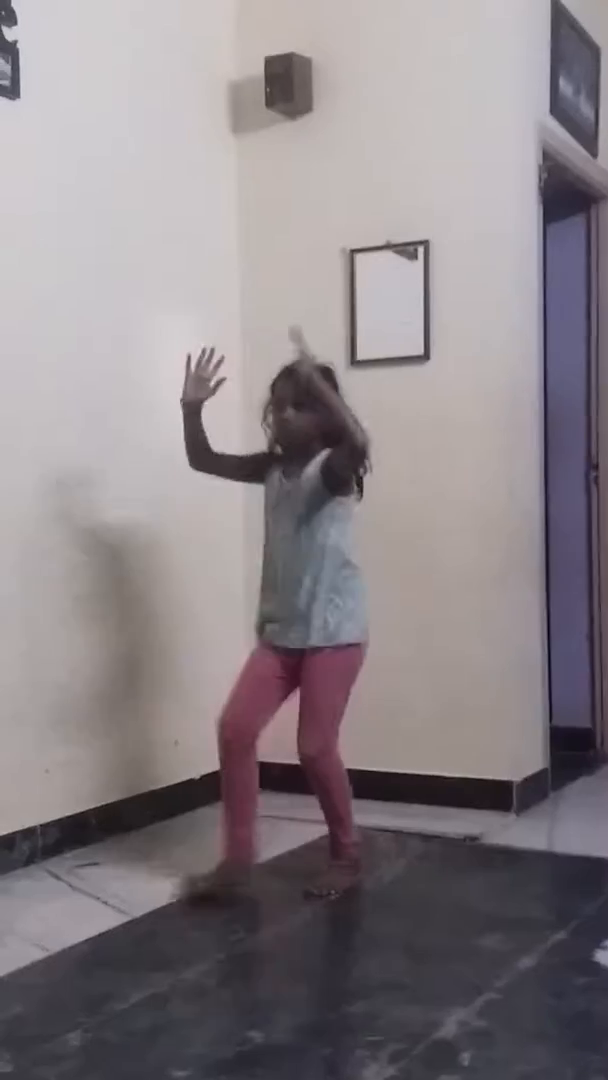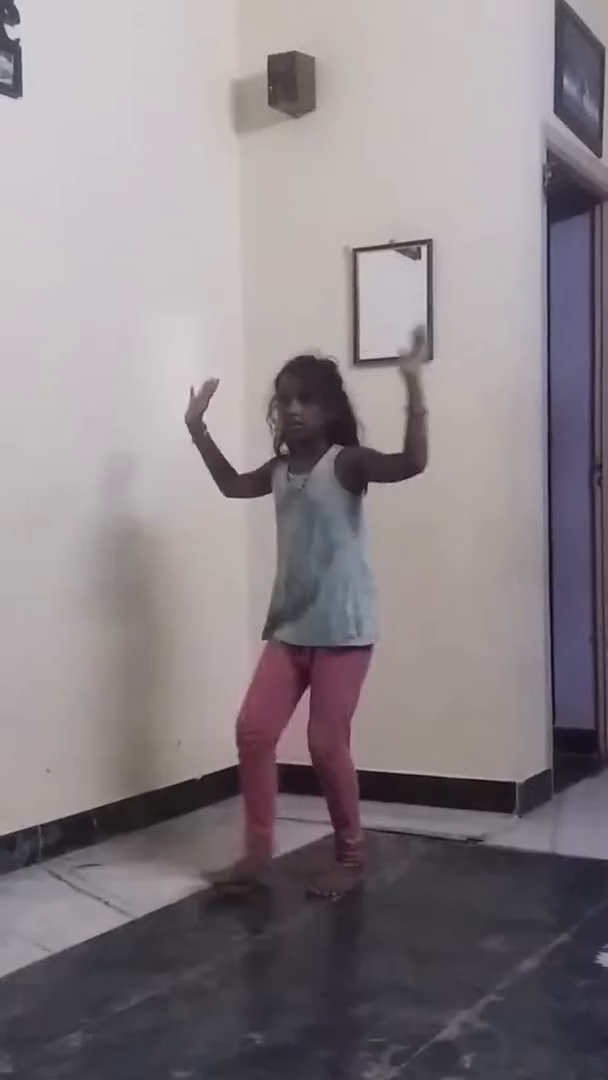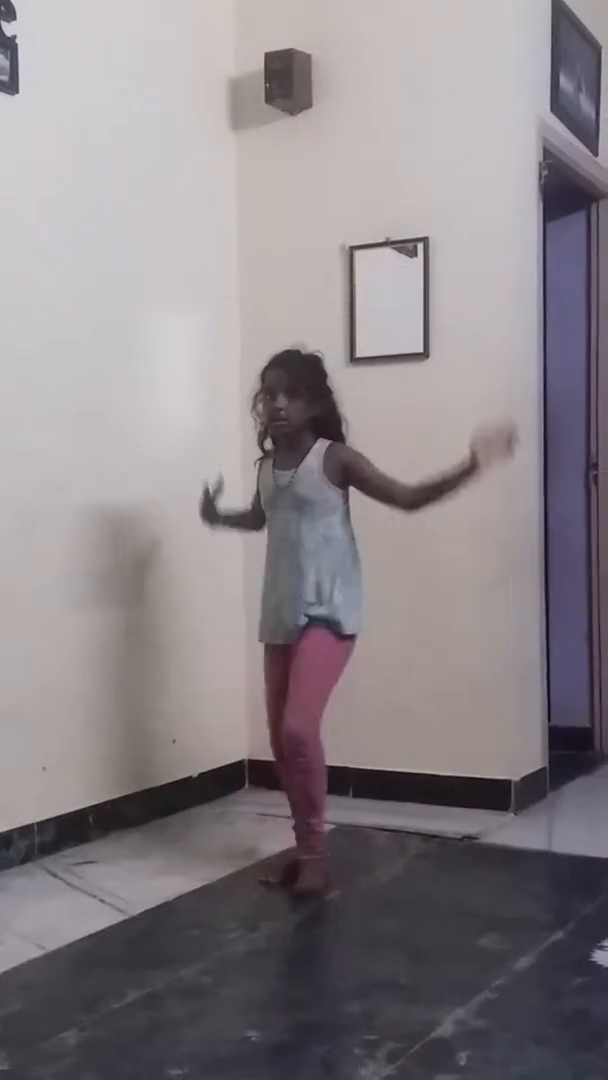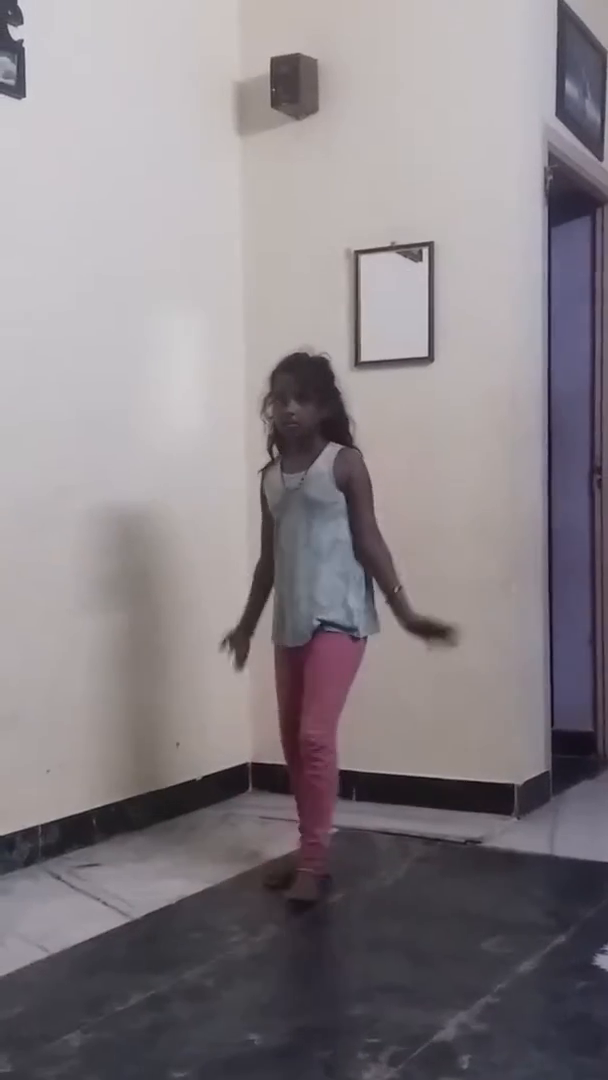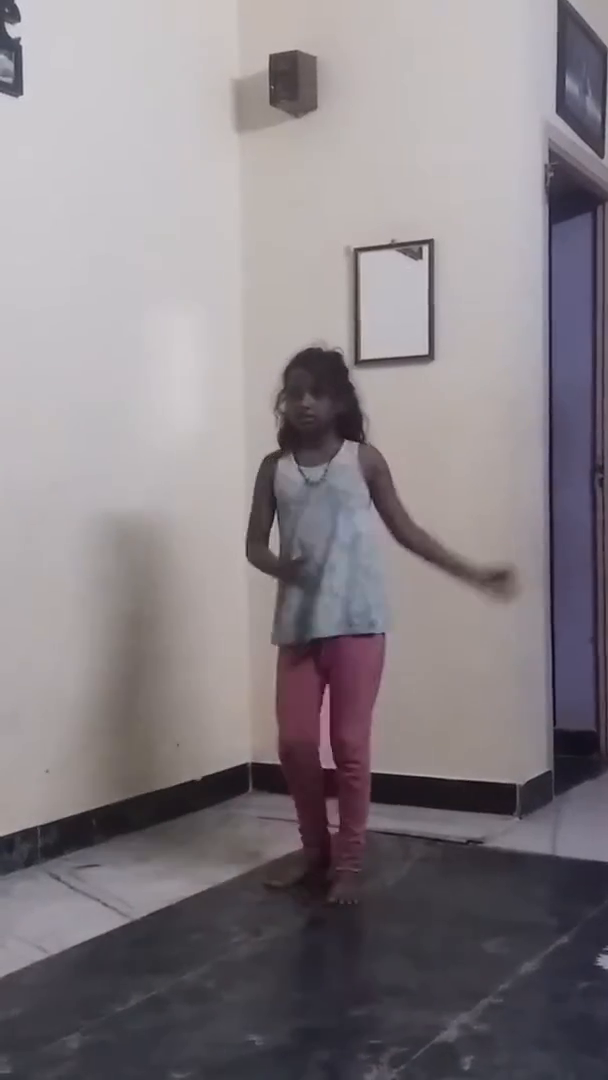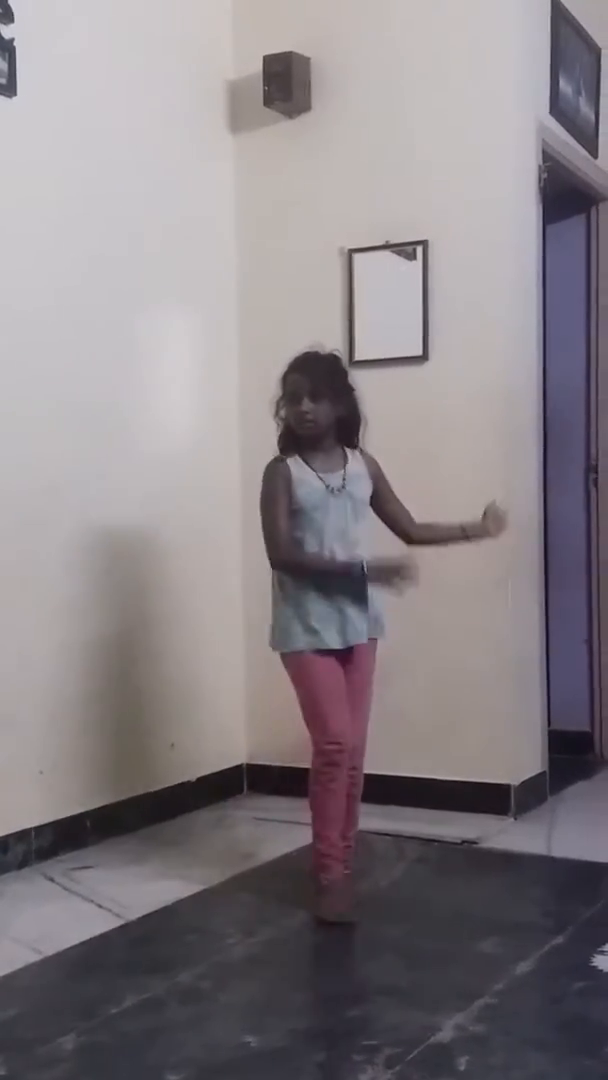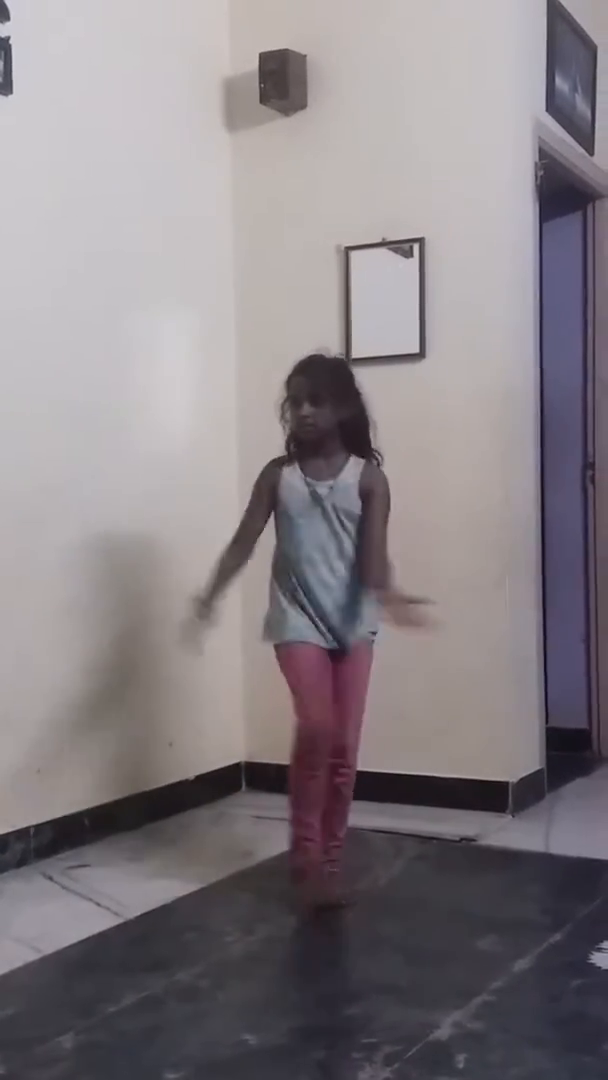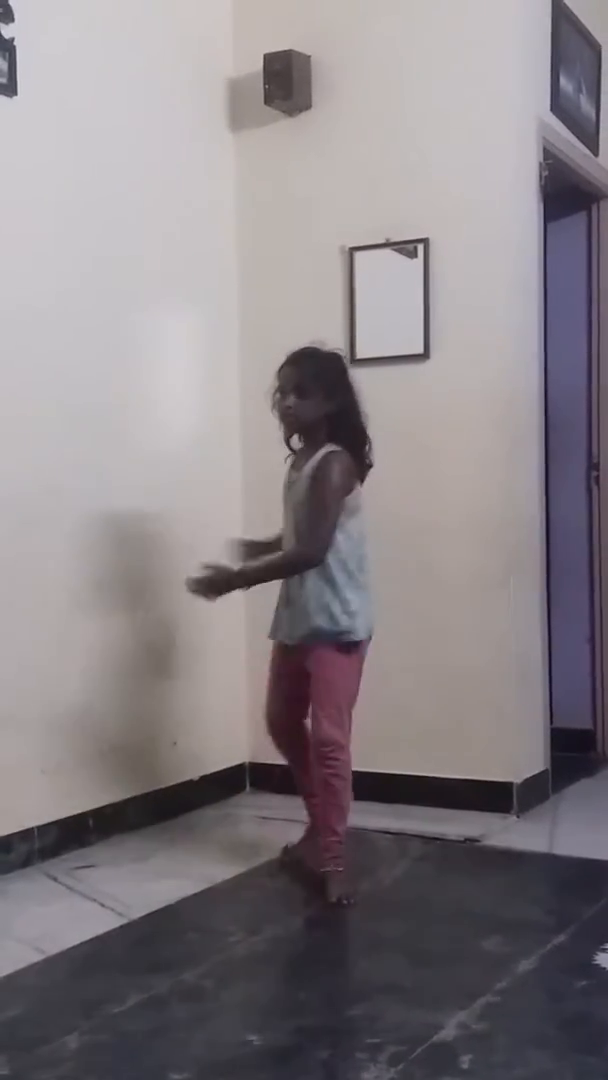
dt=0.3s
person 1, frame 1
left shoulder: (337, 467)
right shoulder: (271, 467)
left elbow: (360, 446)
right elbow: (203, 460)
left wrist: (317, 382)
right wrist: (192, 406)
left hip: (333, 628)
right hip: (281, 629)
left knee: (316, 745)
right knee: (234, 729)
left ankle: (346, 856)
right ankle: (236, 861)
person 1, frame 2
left shoulder: (344, 462)
right shoulder: (277, 466)
left elbow: (411, 463)
right elbow: (231, 485)
left wrist: (414, 387)
right wrist: (199, 428)
left hip: (342, 626)
right hip: (287, 624)
left knee: (327, 746)
right knee: (251, 731)
left ankle: (350, 859)
right ankle: (255, 855)
person 1, frame 3
left shoulder: (335, 458)
right shoulder: (265, 467)
left elbow: (407, 498)
left wrist: (467, 468)
right wrist: (217, 516)
left hip: (327, 615)
right hip: (280, 619)
left knee: (298, 729)
right knee: (282, 740)
left ankle: (312, 847)
right ankle: (308, 848)
person 1, frame 4
left shoulder: (346, 463)
right shoulder: (270, 476)
left elbow: (370, 542)
left wrist: (406, 613)
right wrist: (247, 622)
left hip: (339, 620)
right hip: (289, 625)
left knee: (317, 737)
right knee: (295, 743)
left ankle: (315, 859)
right ankle: (310, 852)
person 1, frame 5
left shoulder: (365, 459)
right shoulder: (274, 469)
left elbow: (405, 529)
right elbow: (255, 545)
left wrist: (469, 572)
right wrist: (281, 567)
left hip: (356, 621)
right hip: (299, 624)
left knee: (350, 745)
right knee: (295, 740)
left ankle: (348, 864)
right ankle: (316, 851)
person 1, frame 6
left shoulder: (363, 467)
right shoulder: (280, 472)
left elbow: (408, 528)
right elbow: (279, 552)
left wrist: (474, 529)
right wrist: (360, 571)
left hip: (354, 626)
right hip: (305, 626)
left knee: (351, 749)
right knee: (336, 742)
left ankle: (335, 867)
right ankle: (331, 876)
person 1, frame 7
left shoulder: (369, 476)
right shoulder: (278, 473)
left elbow: (373, 554)
right elbow: (243, 542)
left wrist: (388, 595)
right wrist: (208, 594)
left hip: (354, 626)
right hip: (301, 625)
left knee: (345, 746)
right knee: (315, 727)
left ankle: (330, 862)
right ankle: (305, 856)
person 1, frame 8
left shoulder: (334, 465)
right shoulder: (301, 461)
left elbow: (311, 551)
left wrist: (233, 579)
right wrist: (264, 546)
left hip: (337, 619)
right hip: (300, 617)
left knee: (327, 737)
right knee: (282, 724)
left ankle: (333, 860)
right ankle: (320, 827)
